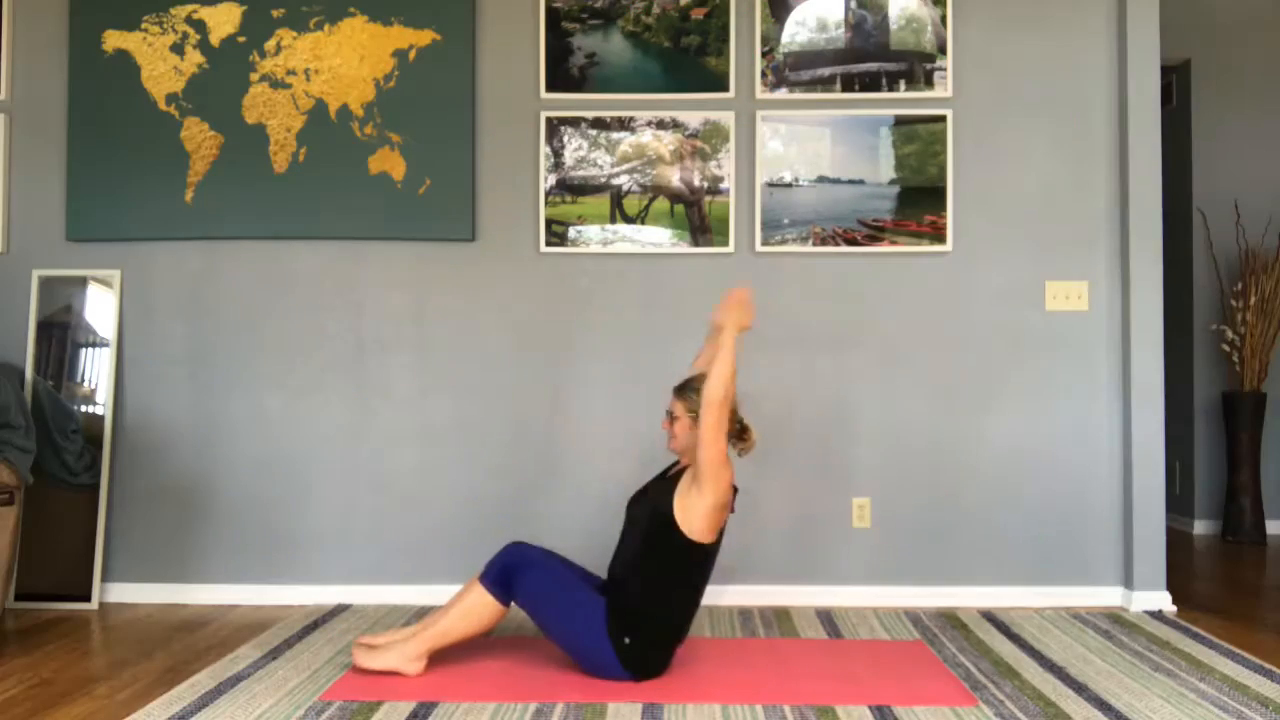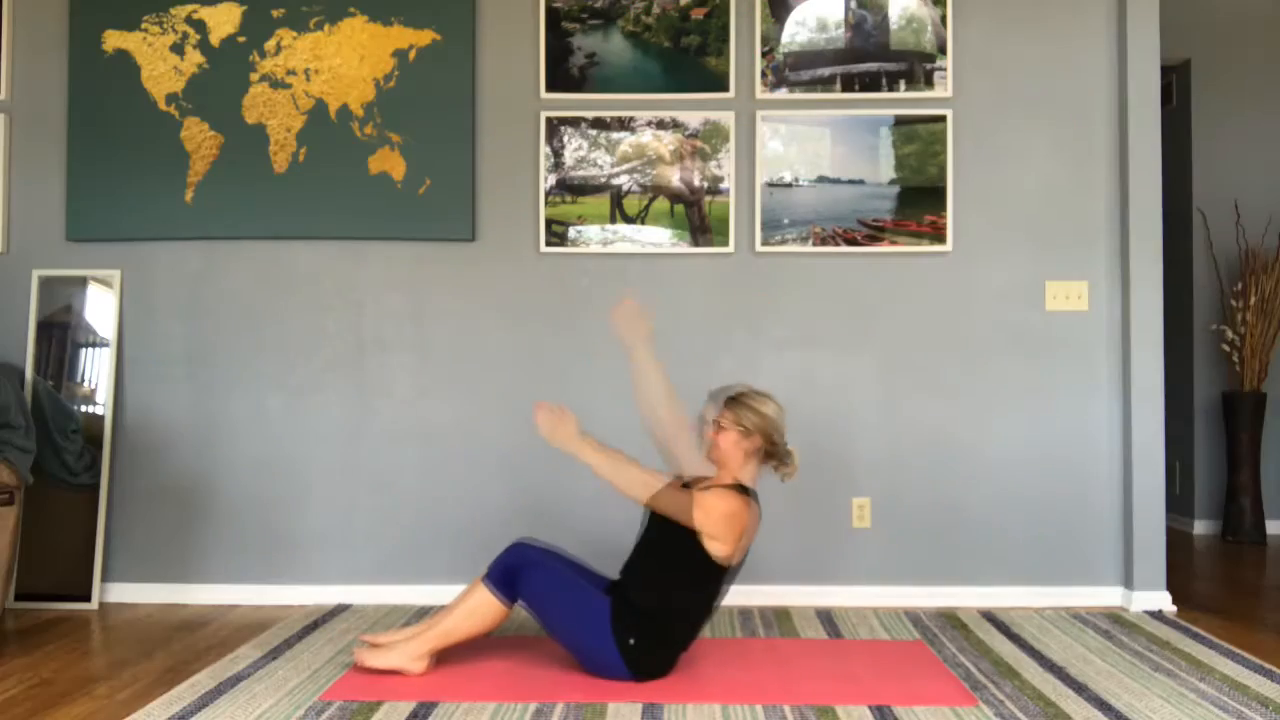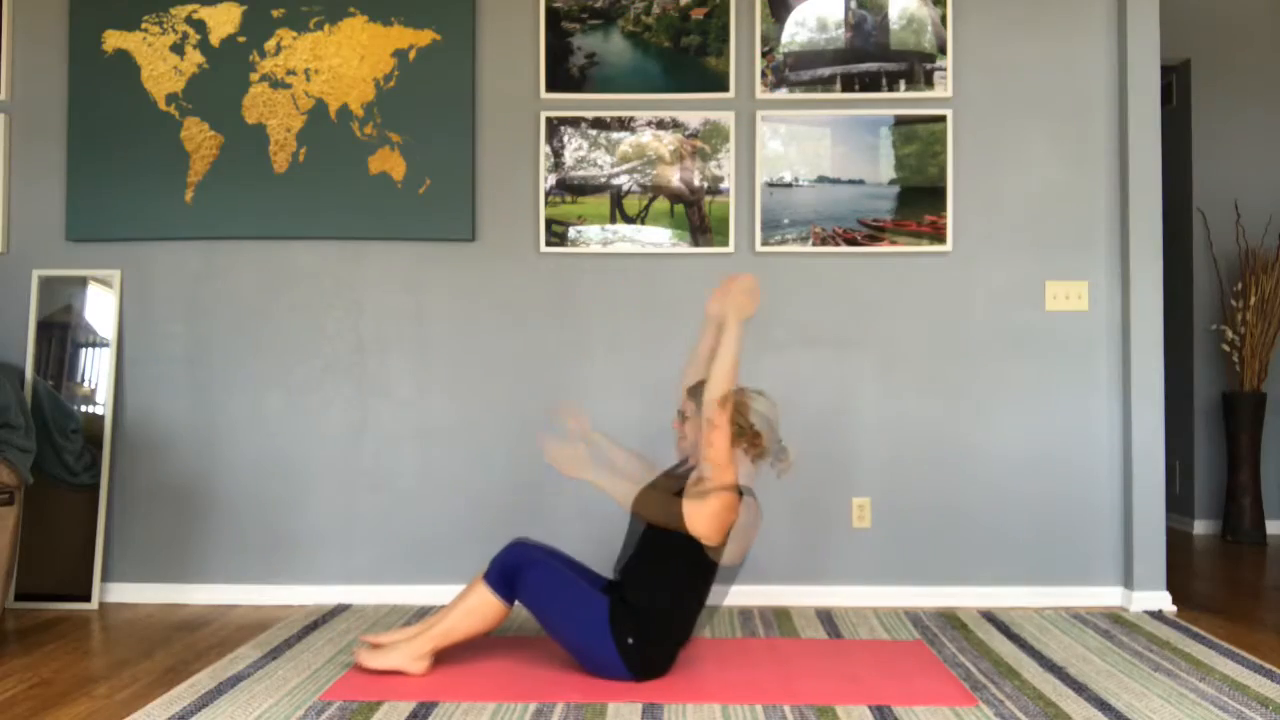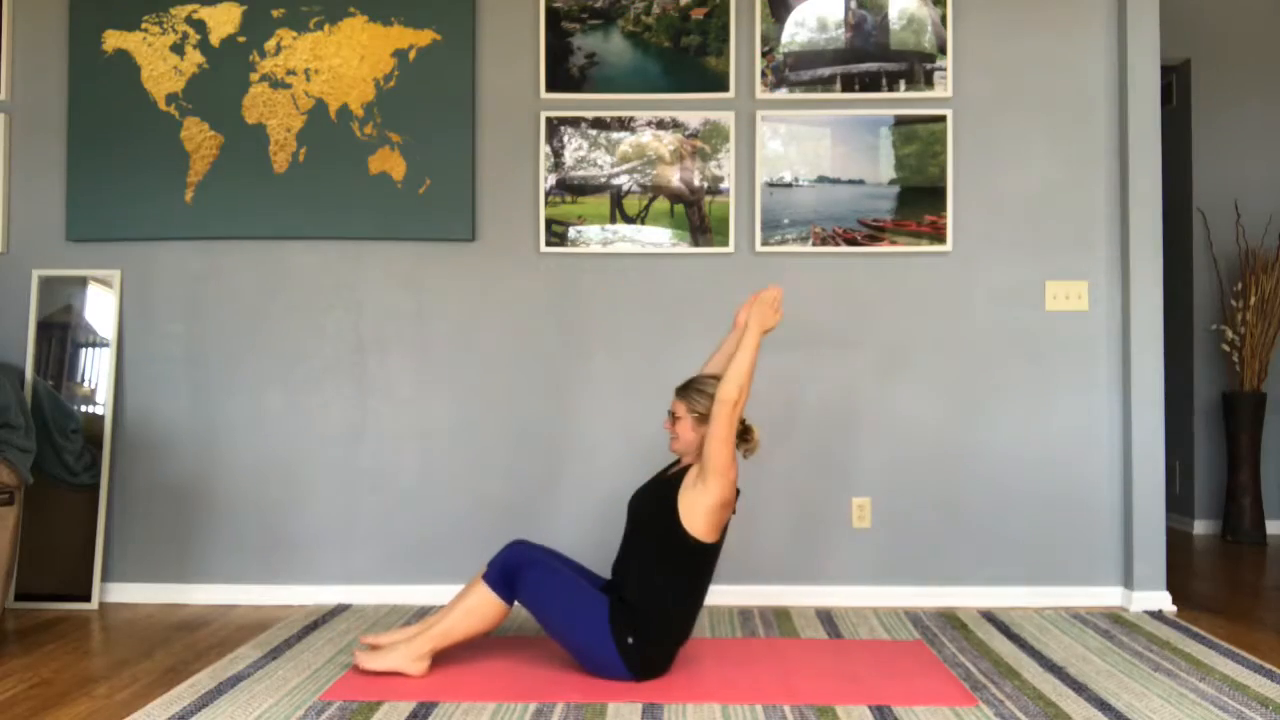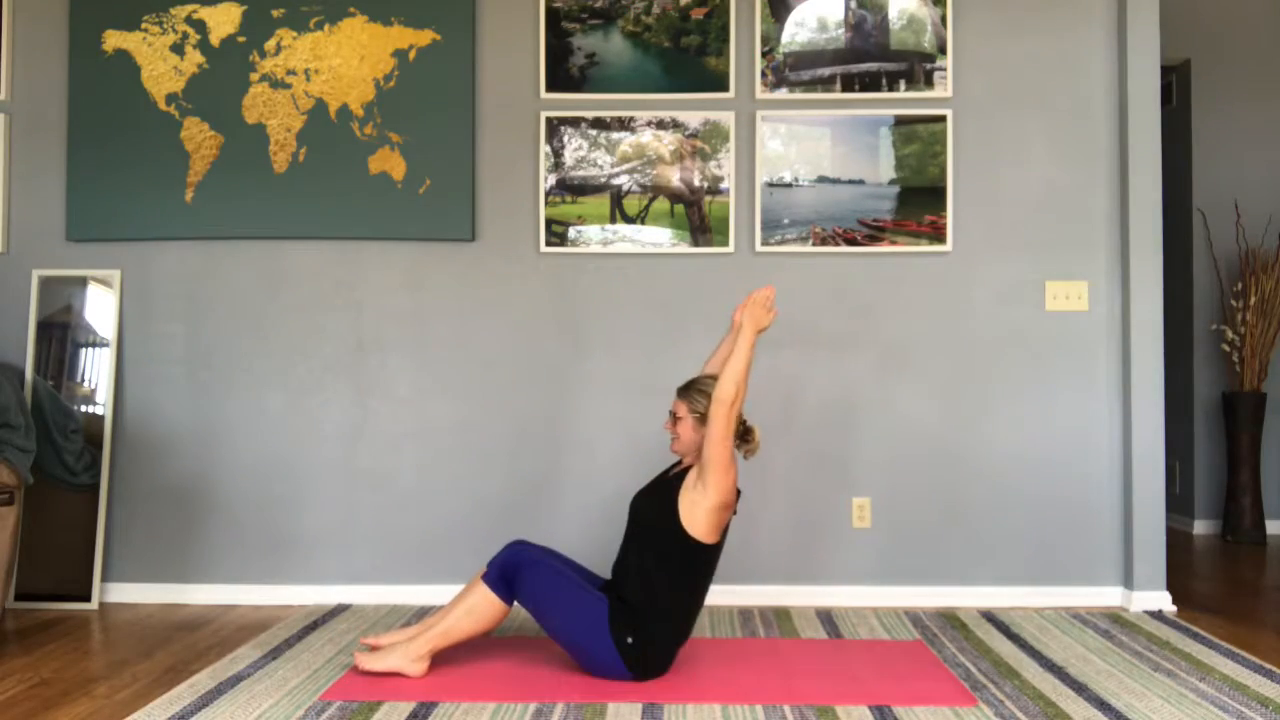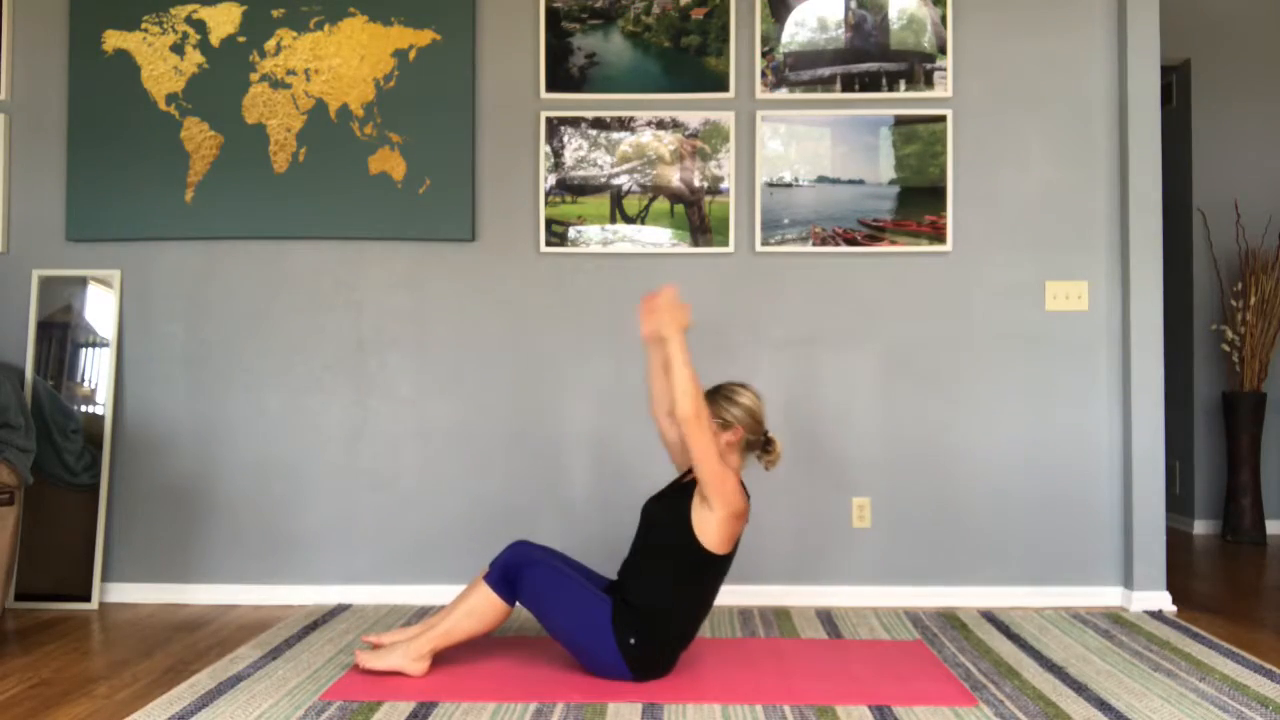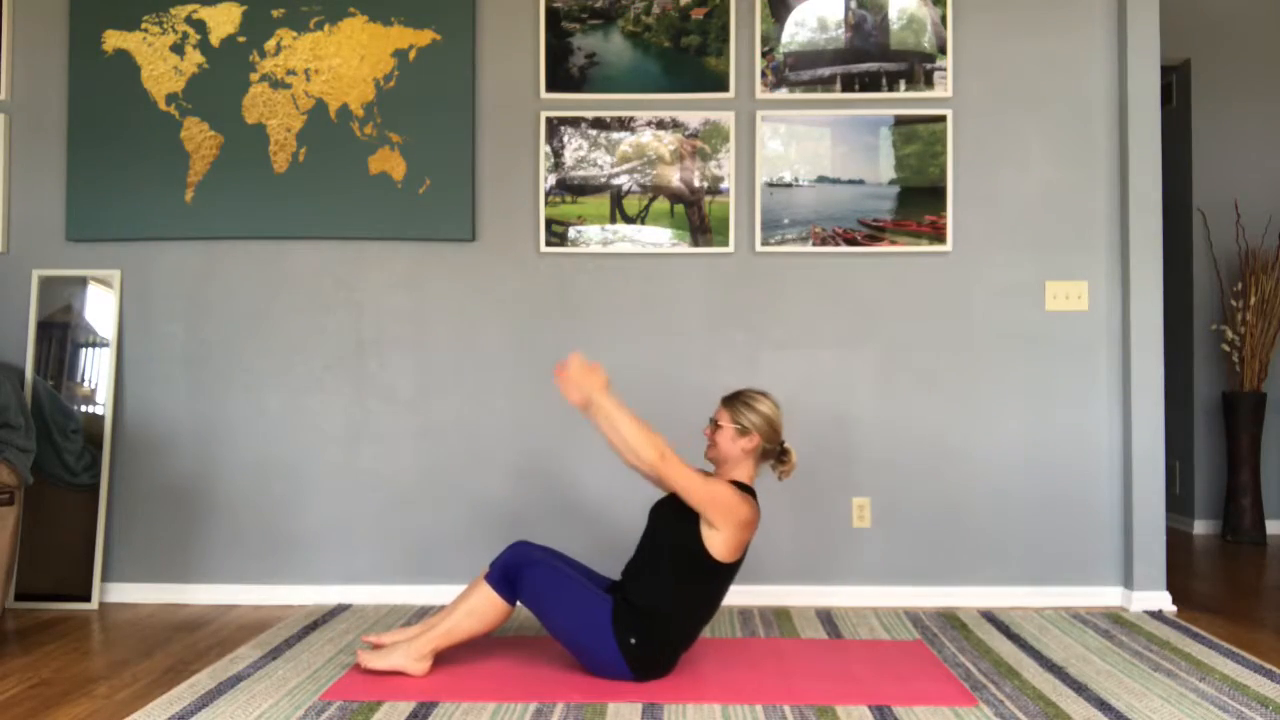
dt=0.3s
person 1, frame 1
left shoulder: (709, 490)
right shoulder: (685, 473)
left elbow: (715, 407)
right elbow: (701, 395)
left wrist: (730, 332)
right wrist: (718, 333)
left hip: (631, 648)
right hip: (621, 618)
left knee: (515, 566)
right knee: (519, 556)
left ankle: (411, 651)
right ankle: (413, 638)
person 1, frame 2
left shoulder: (732, 508)
right shoulder: (713, 482)
left elbow: (644, 490)
right elbow: (665, 422)
left wrist: (573, 442)
right wrist: (635, 344)
left hip: (637, 649)
right hip: (630, 615)
left knee: (522, 565)
right knee: (524, 555)
left ankle: (418, 650)
right ankle: (420, 638)
person 1, frame 3
left shoulder: (722, 499)
right shoulder: (702, 473)
right elbow: (696, 391)
right wrist: (715, 322)
left hip: (635, 647)
right hip: (627, 614)
left knee: (520, 565)
right knee: (522, 555)
left ankle: (418, 649)
right ankle: (420, 636)
person 1, frame 4
left shoulder: (711, 488)
right shoulder: (688, 470)
left elbow: (727, 402)
right elbow: (707, 389)
left wrist: (755, 331)
right wrist: (738, 329)
left hip: (635, 646)
right hip: (625, 614)
left knee: (518, 566)
right knee: (520, 555)
left ankle: (416, 651)
right ankle: (420, 635)
person 1, frame 5
left shoulder: (712, 489)
right shoulder: (690, 470)
left elbow: (723, 403)
right elbow: (705, 392)
left wrist: (749, 331)
right wrist: (735, 331)
left hip: (634, 646)
right hip: (626, 614)
left knee: (517, 565)
right knee: (520, 555)
left ankle: (416, 652)
right ankle: (419, 636)
person 1, frame 6
left shoulder: (726, 500)
right shoulder: (699, 478)
left elbow: (694, 422)
right elbow: (667, 414)
left wrist: (674, 337)
right wrist: (655, 343)
left hip: (636, 647)
right hip: (629, 614)
left knee: (520, 566)
right knee: (523, 554)
left ankle: (417, 651)
right ankle: (420, 635)
person 1, frame 7
left shoulder: (734, 506)
right shoulder: (711, 489)
left elbow: (659, 459)
right elbow: (645, 461)
left wrist: (599, 396)
right wrist: (592, 402)
left hip: (637, 646)
right hip: (630, 616)
left knee: (521, 564)
right knee: (523, 555)
left ankle: (418, 651)
right ankle: (419, 637)
